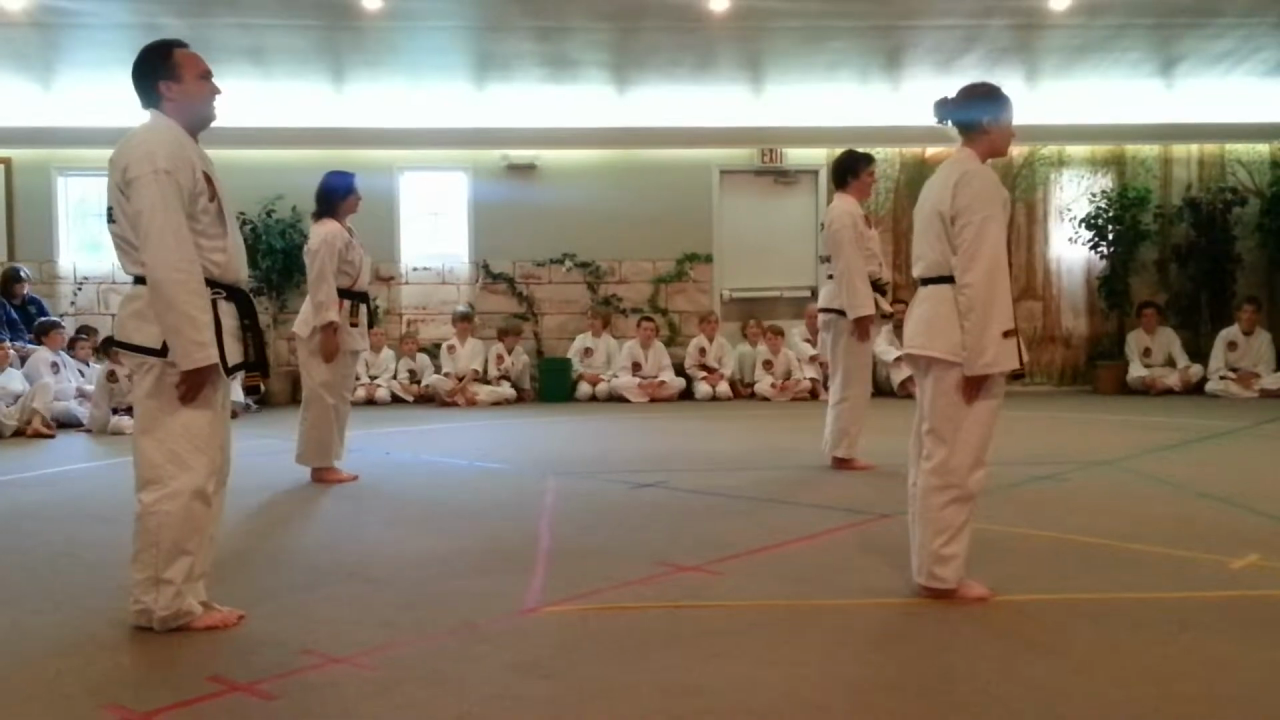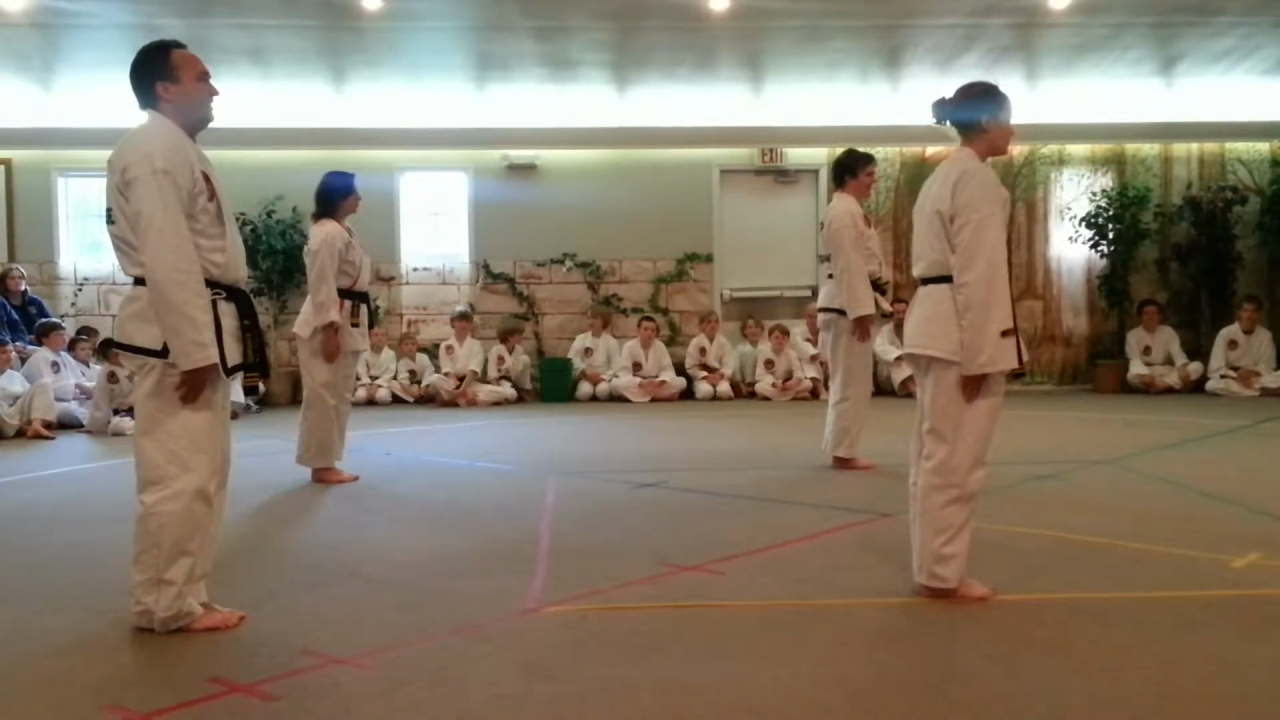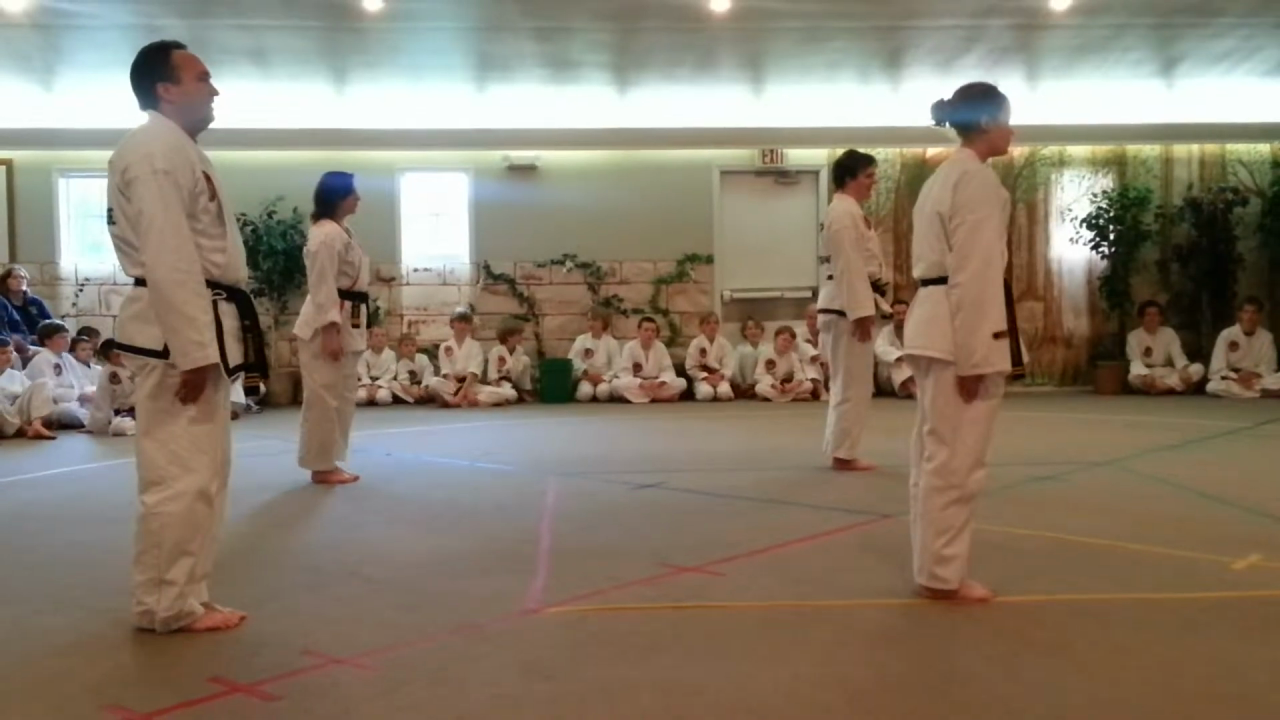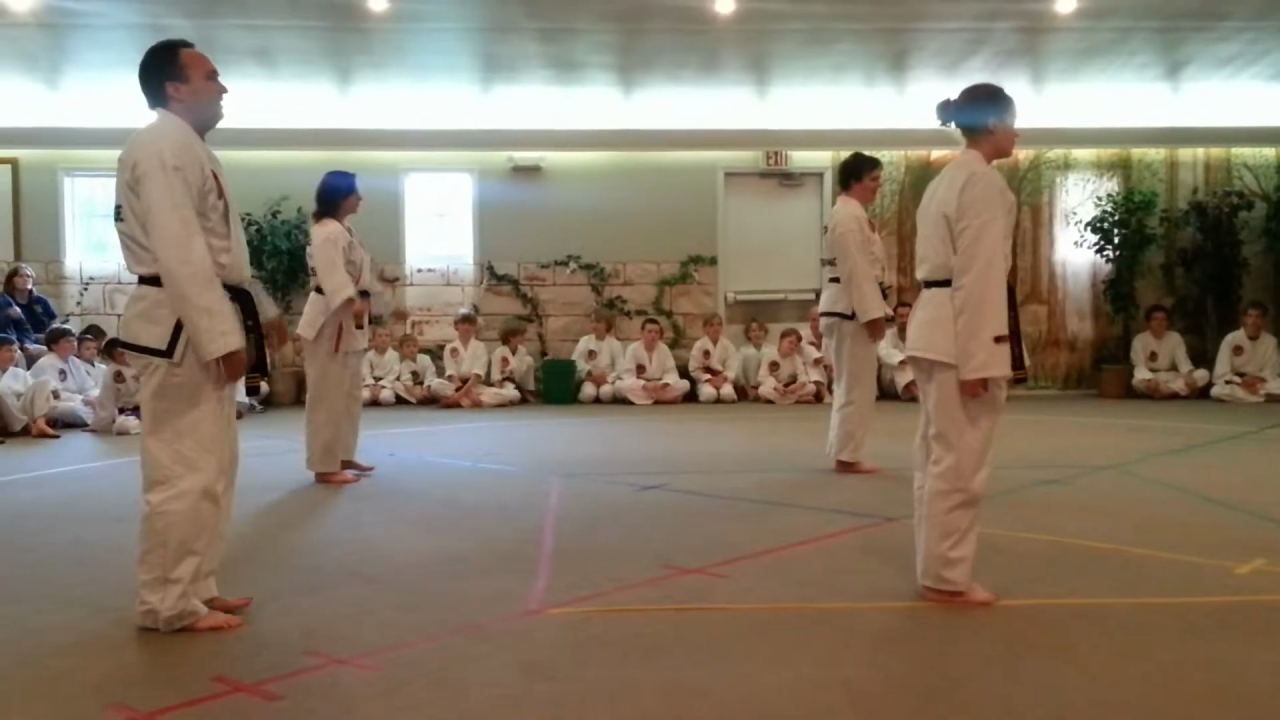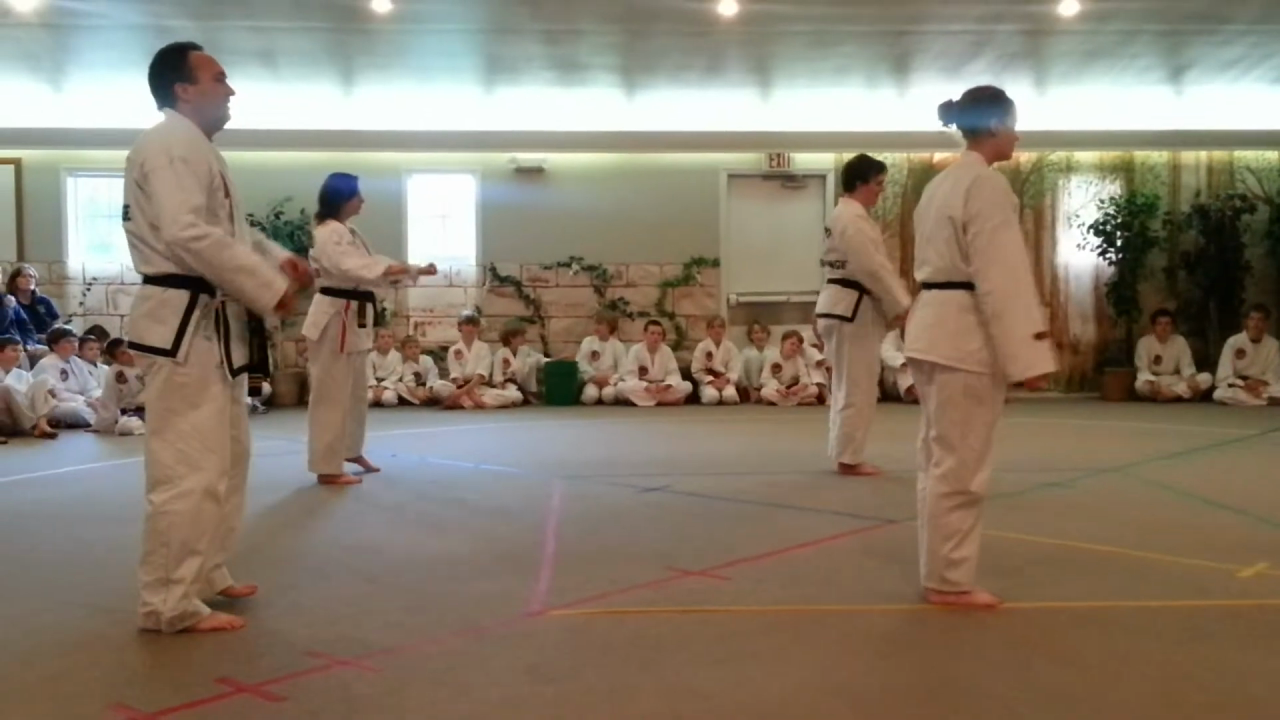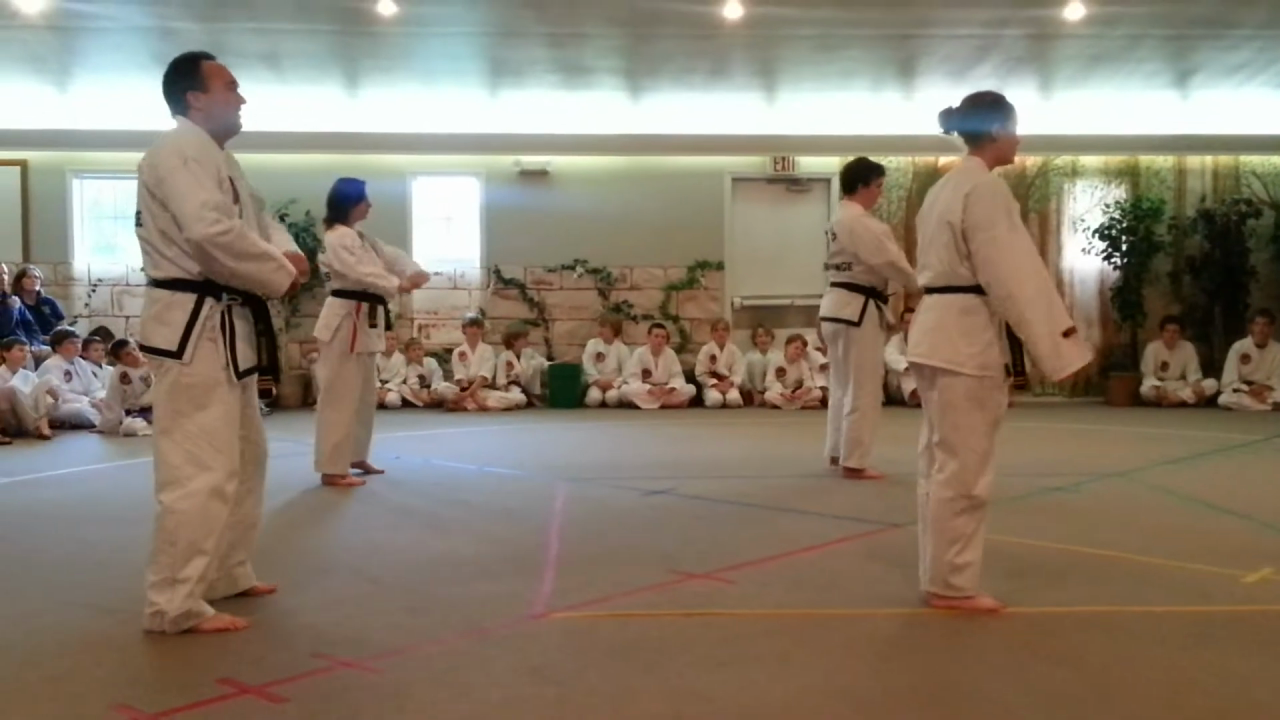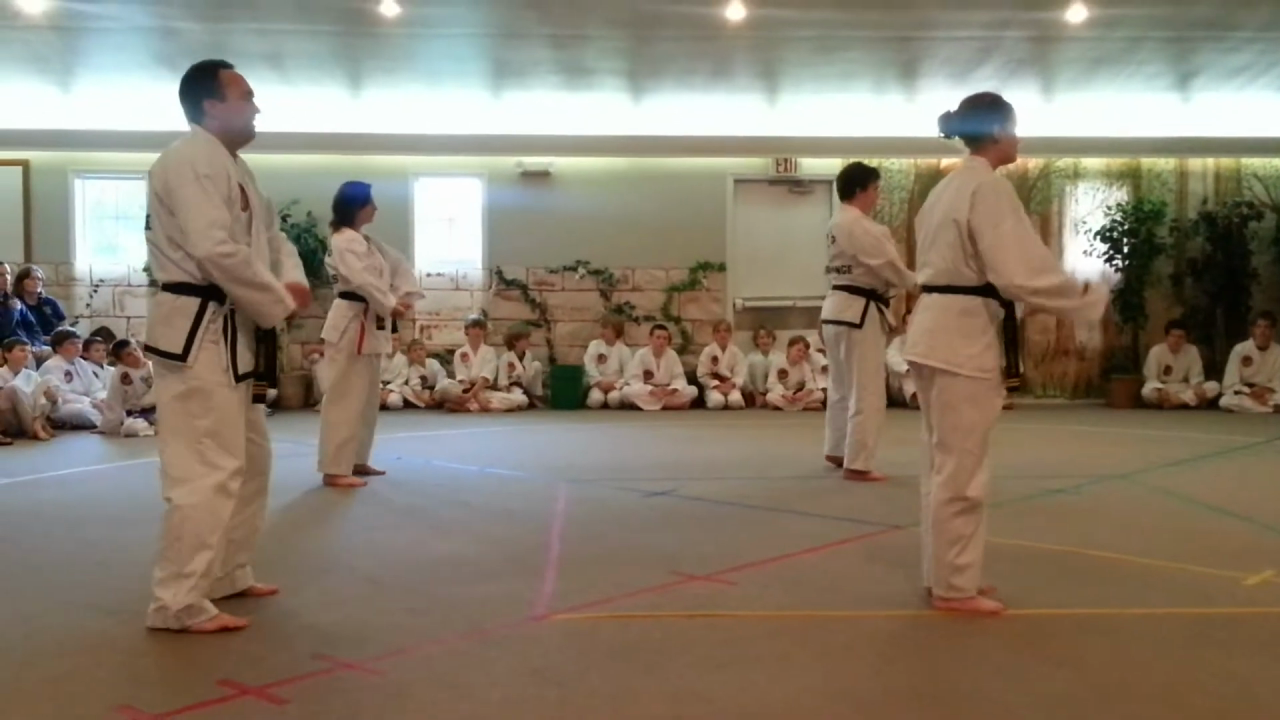
dt=0.2s
person 1, frame 1
left shoulder: (180, 148)
right shoulder: (154, 150)
right elbow: (169, 262)
right wrist: (194, 350)
left hip: (201, 326)
right hip: (174, 332)
left knee: (202, 470)
right knee: (178, 473)
left ankle: (181, 594)
right ankle: (164, 603)
person 1, frame 2
left shoulder: (178, 150)
right shoulder: (154, 151)
right elbow: (169, 262)
right wrist: (194, 351)
left hip: (201, 327)
right hip: (174, 333)
left knee: (202, 471)
right knee: (180, 474)
left ankle: (183, 594)
right ankle: (166, 605)
person 1, frame 3
left shoulder: (179, 150)
right shoulder: (154, 150)
right elbow: (169, 262)
left wrist: (210, 343)
right wrist: (194, 351)
left hip: (201, 328)
right hip: (174, 333)
left knee: (203, 471)
right knee: (181, 474)
left ankle: (185, 594)
right ankle: (166, 605)
person 1, frame 4
left shoulder: (186, 148)
right shoulder: (163, 148)
right elbow: (180, 254)
left wrist: (260, 310)
right wrist: (222, 338)
left hip: (201, 329)
right hip: (178, 331)
left knee: (211, 467)
right knee: (185, 472)
left ankle: (195, 588)
right ankle: (169, 605)
person 1, frame 5
left shoulder: (194, 147)
right shoulder: (170, 145)
left elbow: (227, 234)
right elbow: (191, 234)
left wrist: (281, 262)
right wrist: (268, 287)
left hip: (207, 324)
right hip: (184, 326)
left knee: (225, 459)
right knee: (189, 471)
left ankle: (206, 576)
right ankle: (171, 605)
person 1, frame 6
left shoulder: (215, 156)
right shoulder: (181, 151)
left elbow: (258, 218)
right elbow: (214, 231)
left wrist: (286, 252)
right wrist: (278, 275)
left hip: (222, 327)
right hip: (193, 328)
left knee: (244, 457)
right knee: (200, 471)
left ankle: (226, 573)
right ankle: (175, 605)
person 1, frame 7
left shoulder: (233, 167)
right shoulder: (190, 161)
left elbow: (270, 236)
right elbow: (216, 250)
left wrist: (292, 281)
right wrist: (277, 303)
left hip: (227, 332)
right hip: (198, 334)
left knee: (249, 461)
right knee: (209, 470)
left ankle: (226, 573)
right ankle: (179, 602)
person 2, frame 1
left shoulder: (943, 176)
right shoulder: (977, 178)
right elbow: (980, 274)
right wrist: (981, 355)
left hip: (933, 321)
right hip: (961, 329)
left knee: (934, 453)
right knee: (955, 457)
left ankle: (933, 567)
right ankle: (941, 574)
person 2, frame 2
left shoulder: (942, 176)
right shoulder: (976, 177)
right elbow: (978, 273)
right wrist: (980, 354)
left hip: (933, 321)
right hip: (961, 328)
left knee: (935, 452)
right knee: (955, 456)
left ankle: (935, 566)
right ankle: (942, 574)
person 2, frame 3
left shoulder: (942, 177)
right shoulder: (976, 178)
right elbow: (975, 274)
right wrist: (975, 354)
left hip: (933, 322)
right hip: (962, 329)
left knee: (936, 452)
right knee: (956, 457)
left ankle: (935, 567)
right ankle: (942, 575)
person 2, frame 4
left shoulder: (946, 179)
right shoulder: (983, 180)
right elbow: (979, 275)
right wrist: (979, 357)
left hip: (934, 324)
right hip: (964, 332)
left knee: (939, 457)
right knee: (960, 461)
left ankle: (938, 570)
right ankle: (946, 578)
person 2, frame 5
left shoulder: (942, 183)
right shoulder: (986, 183)
right elbow: (1002, 275)
right wrist: (1028, 354)
left hip: (933, 324)
right hip: (964, 332)
left knee: (940, 458)
right knee: (960, 463)
left ankle: (940, 573)
right ankle: (948, 581)
person 2, frame 6
left shoulder: (944, 187)
right shoulder: (986, 187)
right elbow: (1013, 276)
right wrist: (1061, 347)
left hip: (936, 330)
right hip: (966, 336)
left knee: (942, 463)
right knee: (963, 469)
left ankle: (943, 578)
right ankle: (952, 586)
person 2, frame 7
left shoulder: (946, 188)
right shoulder: (989, 186)
right elbow: (1022, 270)
right wrist: (1088, 298)
left hip: (936, 328)
right hip: (964, 335)
left knee: (946, 465)
right knee: (962, 469)
left ankle: (945, 576)
right ankle: (953, 588)
person 3, frame 1
left shoulder: (846, 210)
right shoulder: (845, 213)
right elbow: (849, 267)
left wrist: (861, 307)
right wrist: (861, 310)
left hip: (841, 304)
right hip: (847, 306)
left knee: (846, 382)
right knee: (851, 383)
left ankle: (839, 448)
right ankle: (841, 453)
person 3, frame 2
left shoulder: (845, 210)
right shoulder: (845, 212)
right elbow: (849, 266)
left wrist: (860, 307)
right wrist: (860, 310)
left hip: (842, 302)
right hip: (847, 305)
left knee: (847, 381)
right knee: (852, 383)
left ankle: (839, 448)
right ankle: (842, 452)
person 3, frame 3
left shoulder: (846, 211)
right shoulder: (846, 213)
right elbow: (849, 267)
left wrist: (862, 308)
right wrist: (861, 311)
left hip: (841, 304)
right hip: (847, 306)
left knee: (847, 383)
right knee: (853, 384)
left ankle: (840, 449)
right ankle: (843, 454)
person 3, frame 4
left shoulder: (849, 213)
right shoulder: (850, 216)
right elbow: (856, 271)
left wrist: (873, 309)
right wrist: (873, 313)
left hip: (844, 305)
right hip: (850, 308)
left knee: (850, 385)
right knee: (856, 386)
left ankle: (843, 451)
right ankle: (846, 456)
person 3, frame 5
left shoulder: (845, 215)
right shoulder: (855, 219)
right elbow: (873, 268)
left wrist: (892, 299)
right wrist: (901, 302)
left hip: (839, 304)
right hip: (851, 307)
left knee: (846, 385)
right knee: (858, 388)
left ankle: (843, 451)
right ankle: (848, 459)
person 3, frame 6
left shoulder: (843, 218)
right shoulder: (859, 221)
right elbow: (890, 260)
left wrist: (905, 280)
right wrist: (919, 282)
left hip: (839, 306)
right hip: (857, 310)
left knee: (844, 386)
right knee: (863, 391)
left ankle: (839, 450)
right ankle: (853, 463)
person 3, frame 7
left shoulder: (840, 222)
right shoulder: (858, 224)
right elbow: (887, 261)
left wrist: (894, 281)
right wrist: (911, 281)
left hip: (840, 308)
right hip: (858, 312)
left knee: (843, 387)
right knee: (867, 393)
left ankle: (837, 449)
right ankle: (856, 464)
person 4, frame 1
left shoulder: (345, 231)
right shoulder: (327, 233)
right elbow: (321, 285)
left wrist: (364, 326)
right wrist: (328, 331)
left hip: (346, 322)
right hip: (328, 323)
left knee: (339, 396)
right knee: (324, 395)
left ankle: (326, 462)
right ankle: (320, 465)
person 4, frame 2
left shoulder: (344, 232)
right shoulder: (327, 234)
right elbow: (321, 286)
left wrist: (359, 327)
right wrist: (329, 330)
left hip: (347, 322)
right hip: (328, 323)
left knee: (338, 396)
right knee: (324, 396)
left ankle: (326, 462)
right ankle: (321, 465)
person 4, frame 3
left shoulder: (342, 232)
right shoulder: (326, 234)
right elbow: (322, 287)
left wrist: (360, 327)
right wrist: (330, 331)
left hip: (346, 323)
right hip: (327, 325)
left knee: (343, 397)
right knee: (325, 397)
left ankle: (329, 461)
right ankle: (322, 467)
person 4, frame 4
left shoulder: (343, 232)
right shoulder: (328, 233)
left elbow: (358, 278)
right elbow: (332, 275)
right wrist: (351, 302)
left hip: (346, 320)
right hip: (329, 323)
left knee: (349, 394)
right knee: (329, 396)
left ankle: (342, 456)
right ankle: (325, 466)
person 4, frame 5
left shoulder: (348, 233)
right shoulder: (329, 233)
left elbow: (373, 261)
right elbow: (349, 264)
left wrist: (415, 270)
right wrist: (388, 270)
left hip: (352, 321)
right hip: (334, 320)
left knee: (358, 392)
right knee: (331, 396)
left ankle: (350, 450)
right ankle: (328, 468)
person 4, frame 6
left shoulder: (360, 237)
right shoulder: (338, 237)
left elbow: (391, 256)
right elbow: (362, 271)
left wrist: (414, 273)
right wrist: (399, 285)
left hip: (362, 322)
right hip: (345, 322)
left knee: (365, 395)
right knee: (340, 396)
left ankle: (355, 456)
right ankle: (332, 468)
person 4, frame 7
left shoulder: (366, 241)
right shoulder: (343, 241)
left elbow: (398, 265)
right elbow: (363, 279)
left wrist: (405, 297)
right wrist: (390, 306)
left hip: (369, 325)
right hip: (351, 324)
left knee: (367, 397)
right knee: (344, 397)
left ankle: (356, 460)
right ankle: (334, 469)
